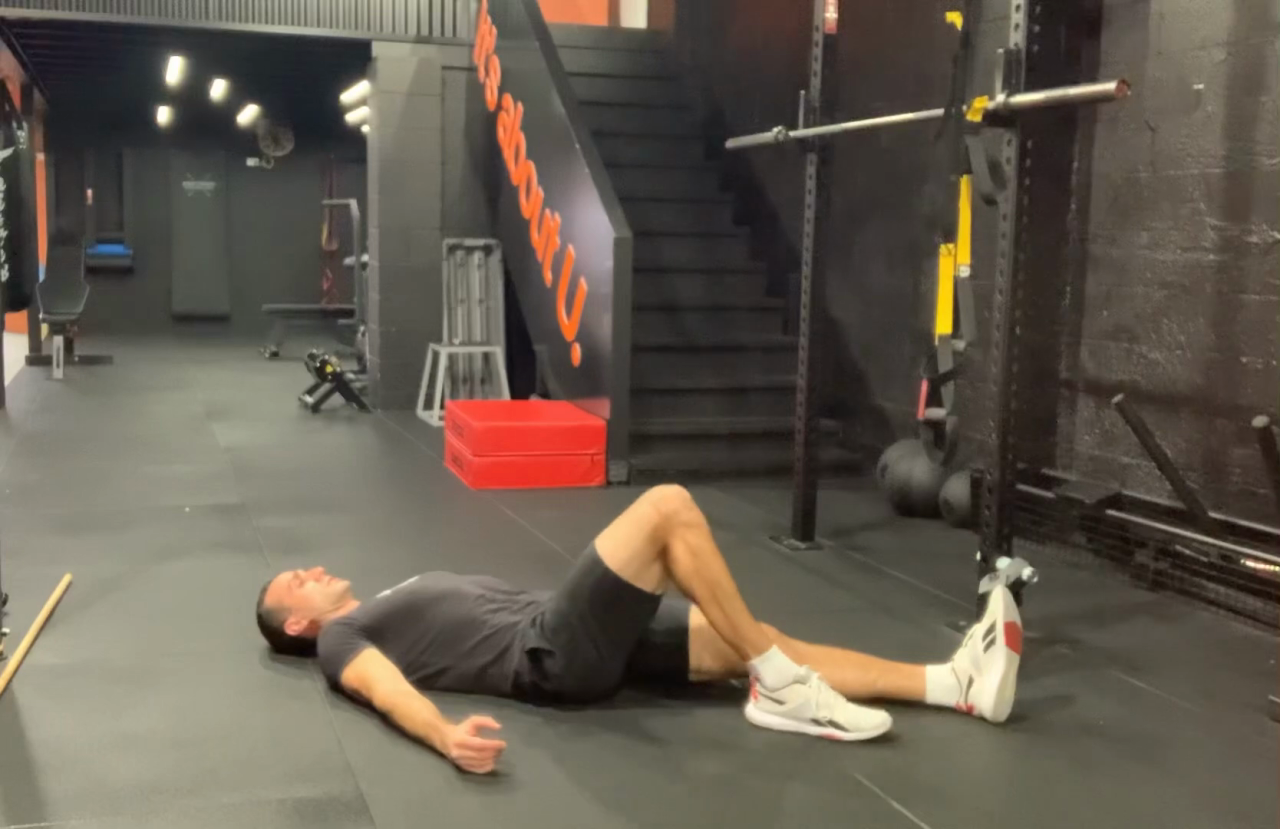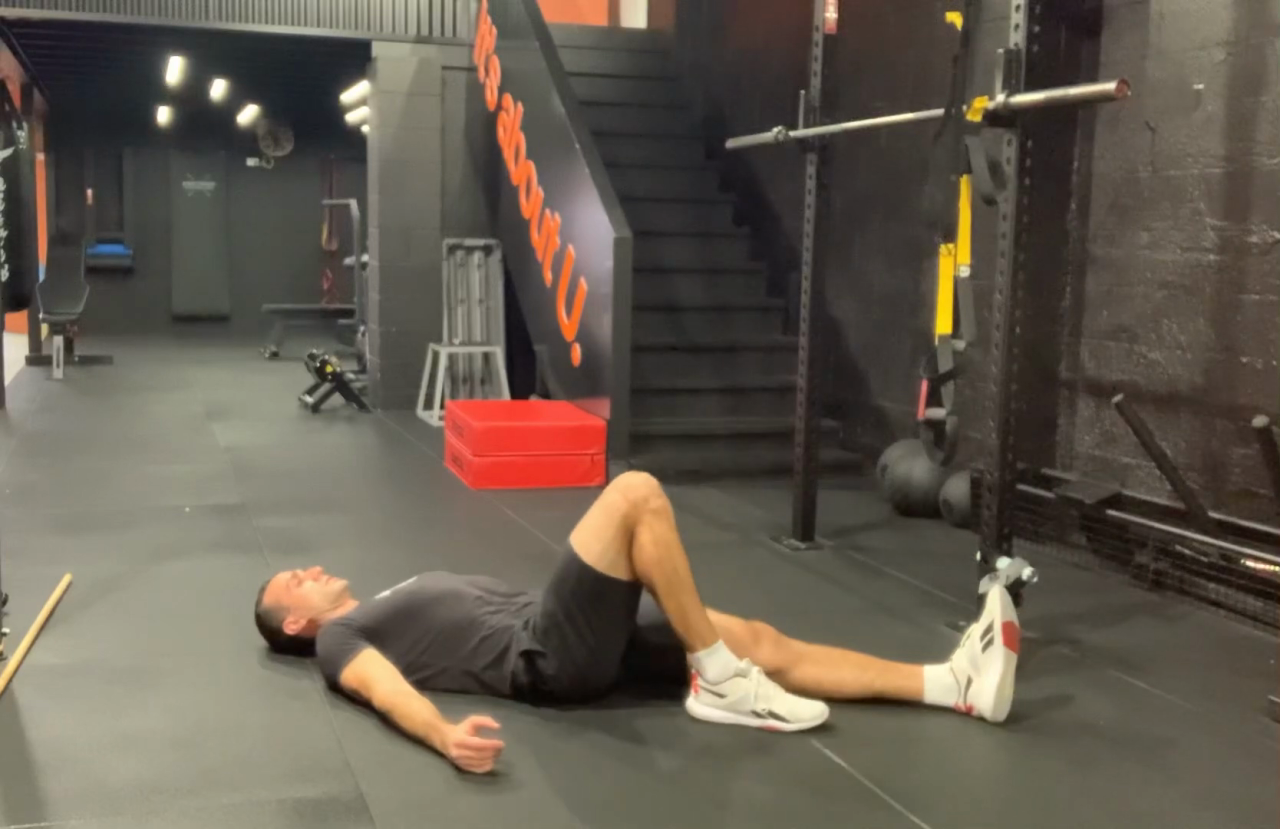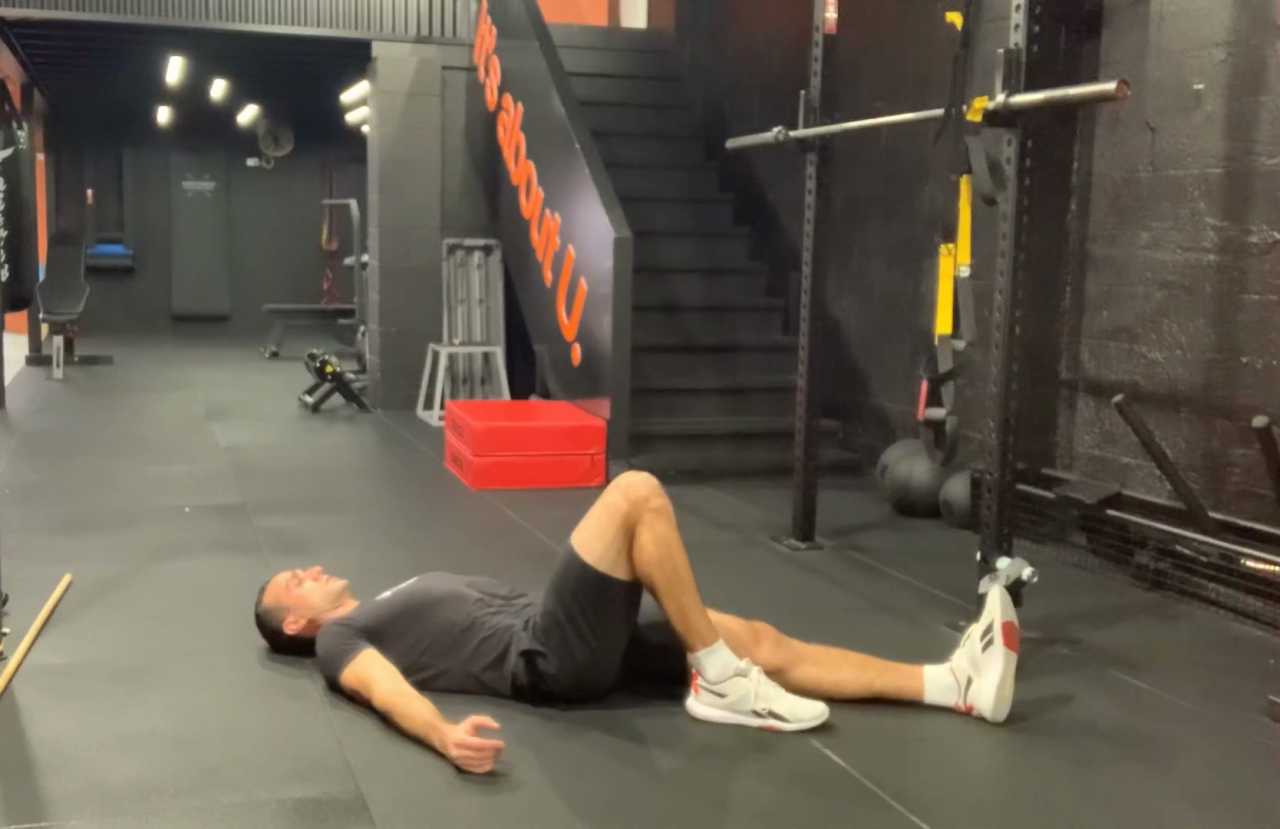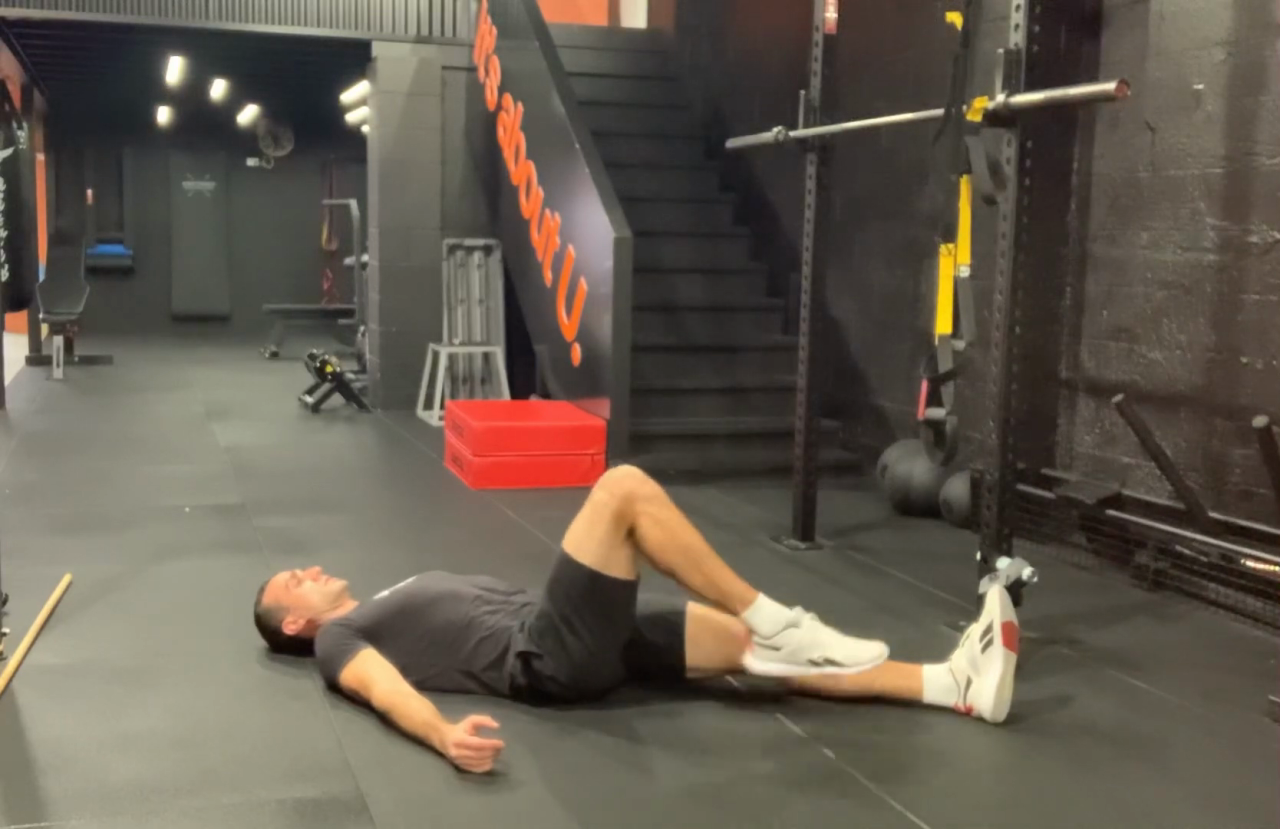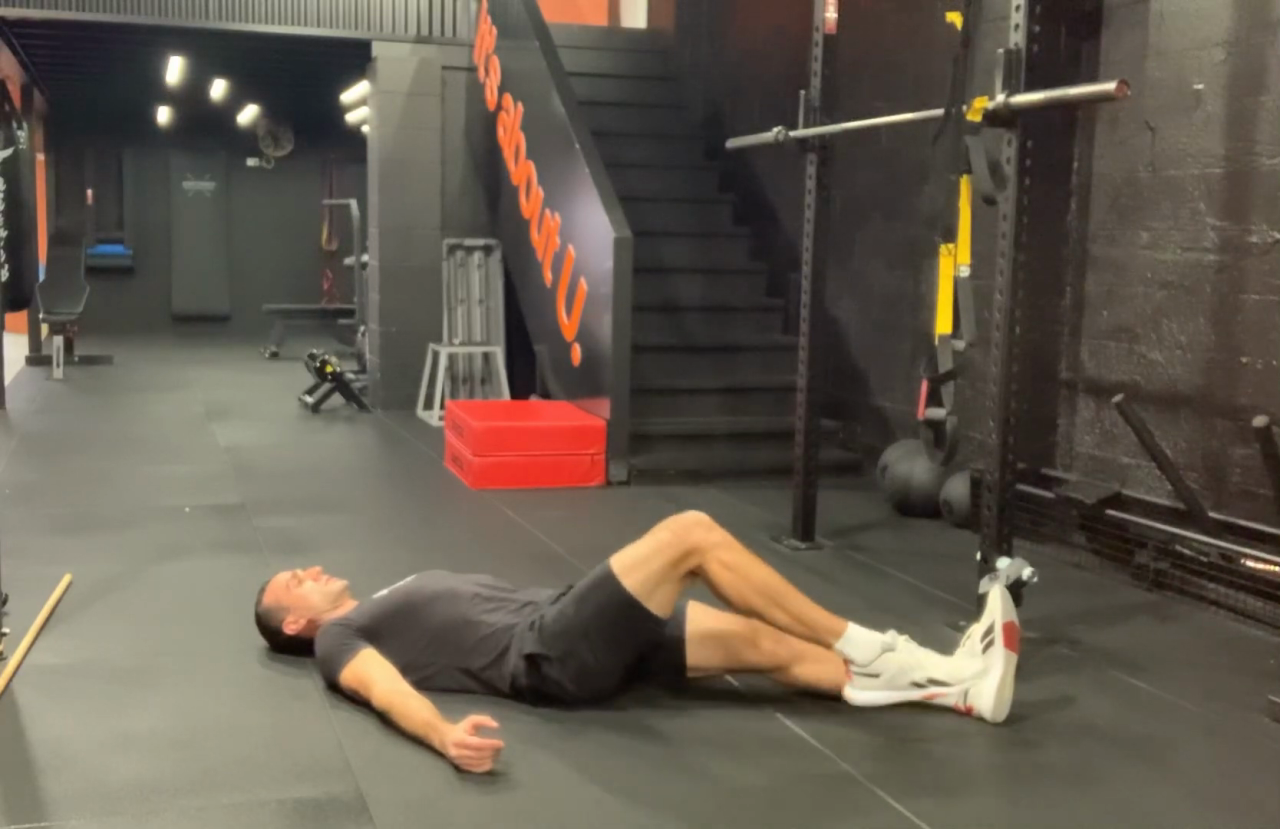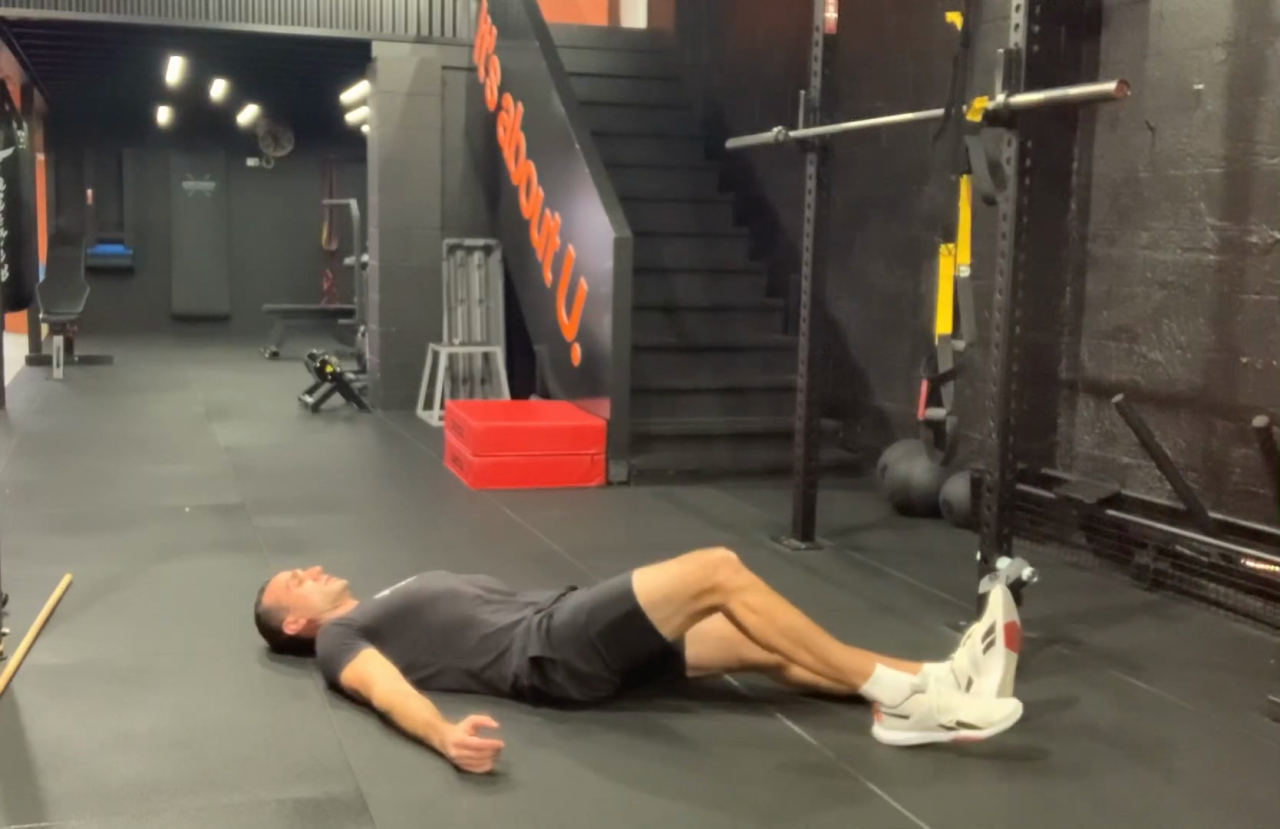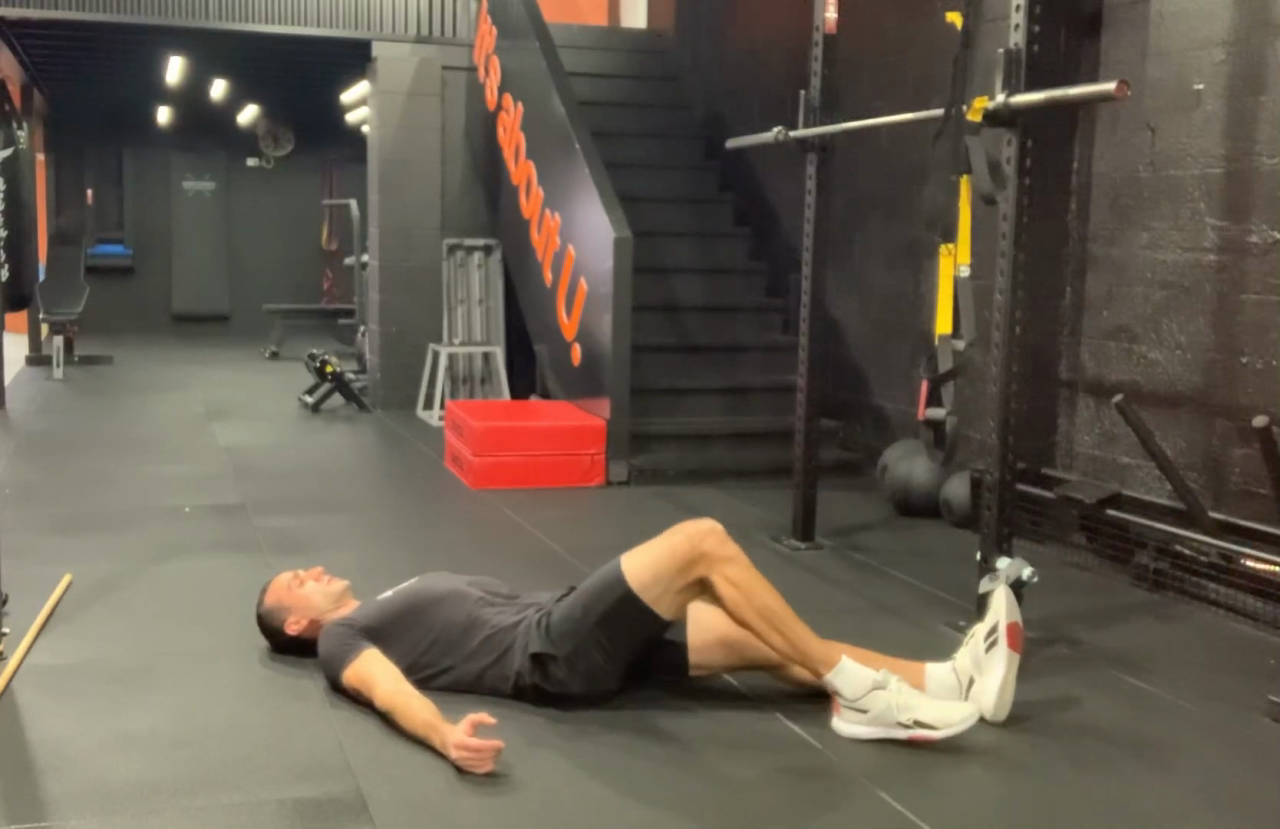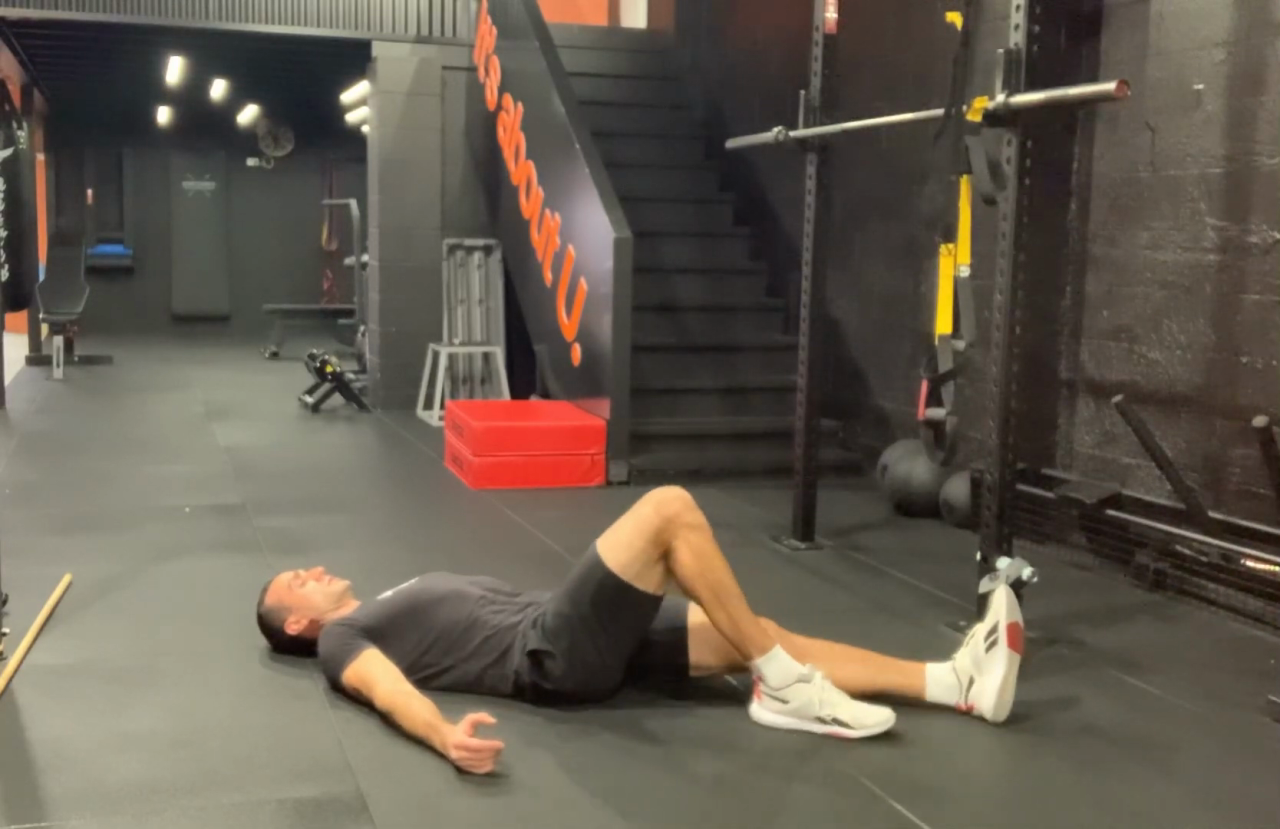
dt=0.5s
person 1, frame 1
left shoulder: (389, 607)
right shoulder: (341, 640)
right elbow: (387, 689)
right wrist: (444, 733)
left hip: (563, 633)
right hip: (554, 658)
left knee: (758, 639)
right knee: (668, 505)
left ankle: (960, 683)
right ankle: (780, 688)
person 1, frame 2
left shoulder: (388, 607)
right shoulder: (339, 640)
right elbow: (385, 690)
right wrist: (444, 734)
left hip: (575, 635)
right hip: (548, 656)
left knee: (759, 642)
right knee: (636, 493)
left ankle: (957, 684)
right ankle: (720, 683)
person 1, frame 3
left shoulder: (393, 604)
right shoulder: (340, 641)
right elbow: (387, 688)
right wrist: (444, 735)
left hip: (571, 636)
right hip: (550, 658)
left knee: (762, 643)
right knee: (636, 493)
left ankle: (958, 684)
right ankle: (719, 682)
person 1, frame 4
left shoulder: (393, 604)
right shoulder: (339, 639)
right elbow: (386, 689)
right wrist: (444, 734)
left hip: (581, 638)
right hip: (550, 657)
left knee: (756, 645)
right knee: (624, 486)
left ankle: (955, 685)
right ankle: (774, 626)
person 1, frame 5
left shoulder: (388, 606)
right shoulder: (340, 642)
right elbow: (387, 690)
right wrist: (442, 734)
left hip: (566, 627)
right hip: (554, 657)
left knee: (762, 643)
right knee: (691, 532)
left ankle: (963, 689)
right ankle: (870, 657)
person 1, frame 6
left shoulder: (387, 609)
right shoulder: (341, 640)
right elbow: (385, 690)
right wrist: (445, 735)
left hip: (562, 617)
right hip: (554, 656)
left knee: (760, 646)
right knee: (718, 571)
left ankle: (942, 677)
right ankle: (901, 700)
person 1, frame 7
left shoulder: (389, 608)
right shoulder: (341, 641)
right elbow: (391, 689)
right wrist: (445, 734)
left hip: (568, 626)
right hip: (558, 657)
left knee: (759, 642)
right knee: (702, 541)
left ankle: (953, 679)
right ankle: (860, 695)
person 1, frame 8
left shoulder: (392, 605)
right shoulder: (344, 641)
right elbow: (386, 690)
right wrist: (444, 734)
left hip: (568, 630)
right hip: (555, 655)
left knee: (756, 636)
right knee: (670, 507)
left ankle: (958, 683)
right ankle: (786, 688)
